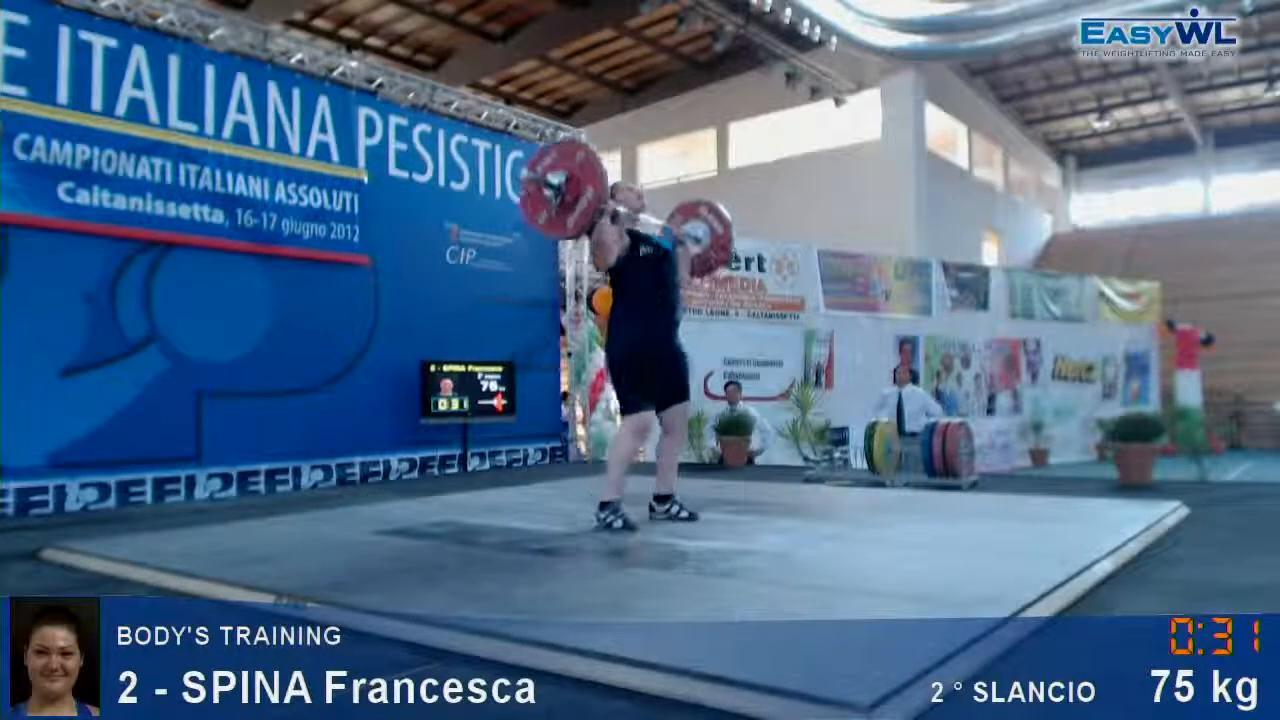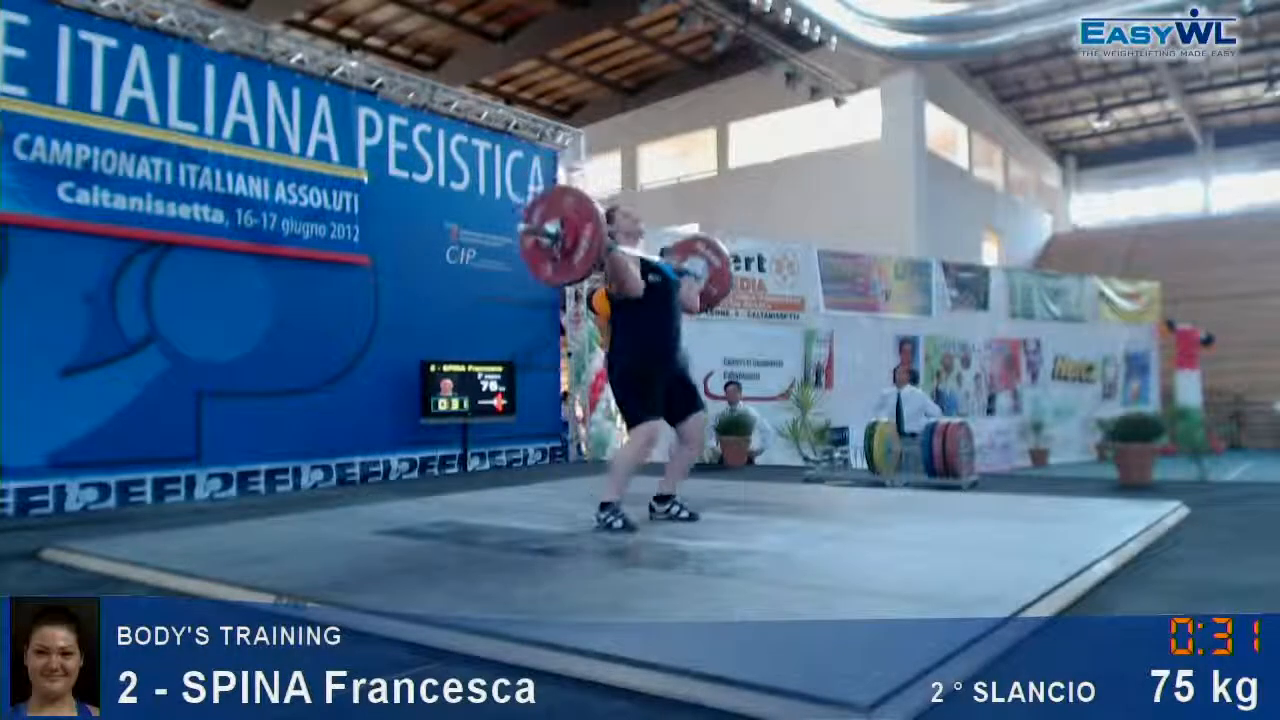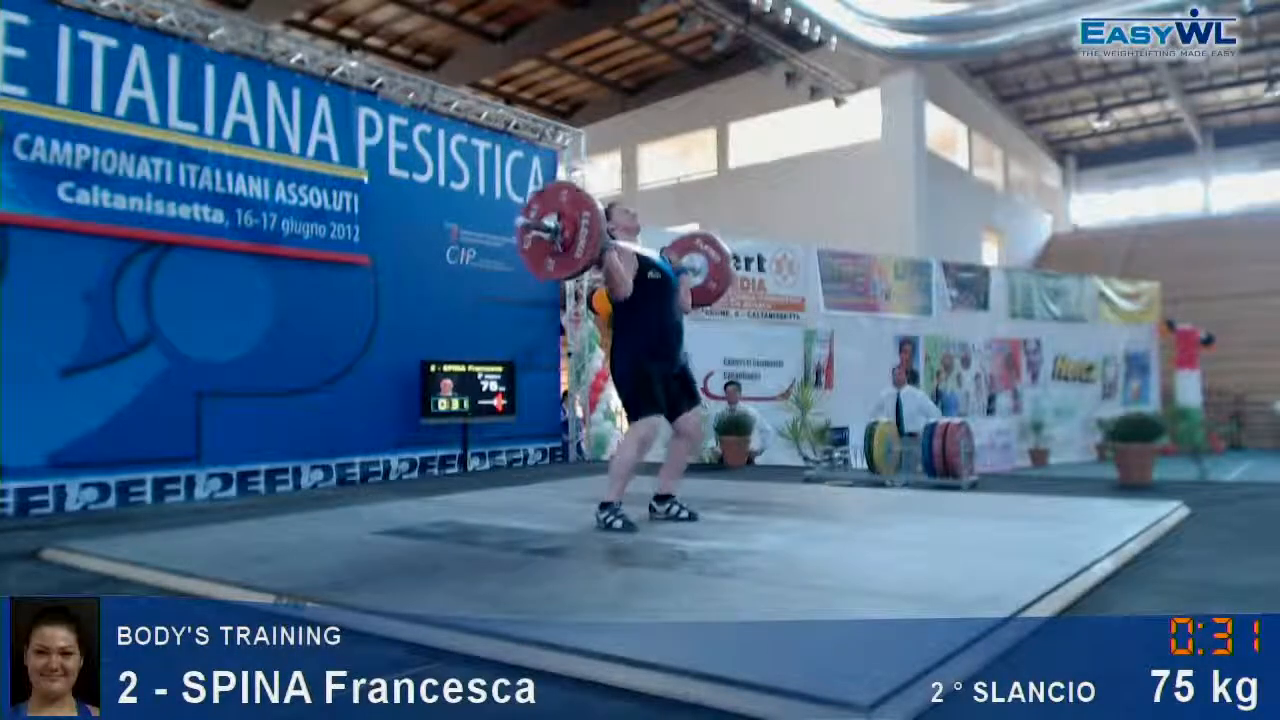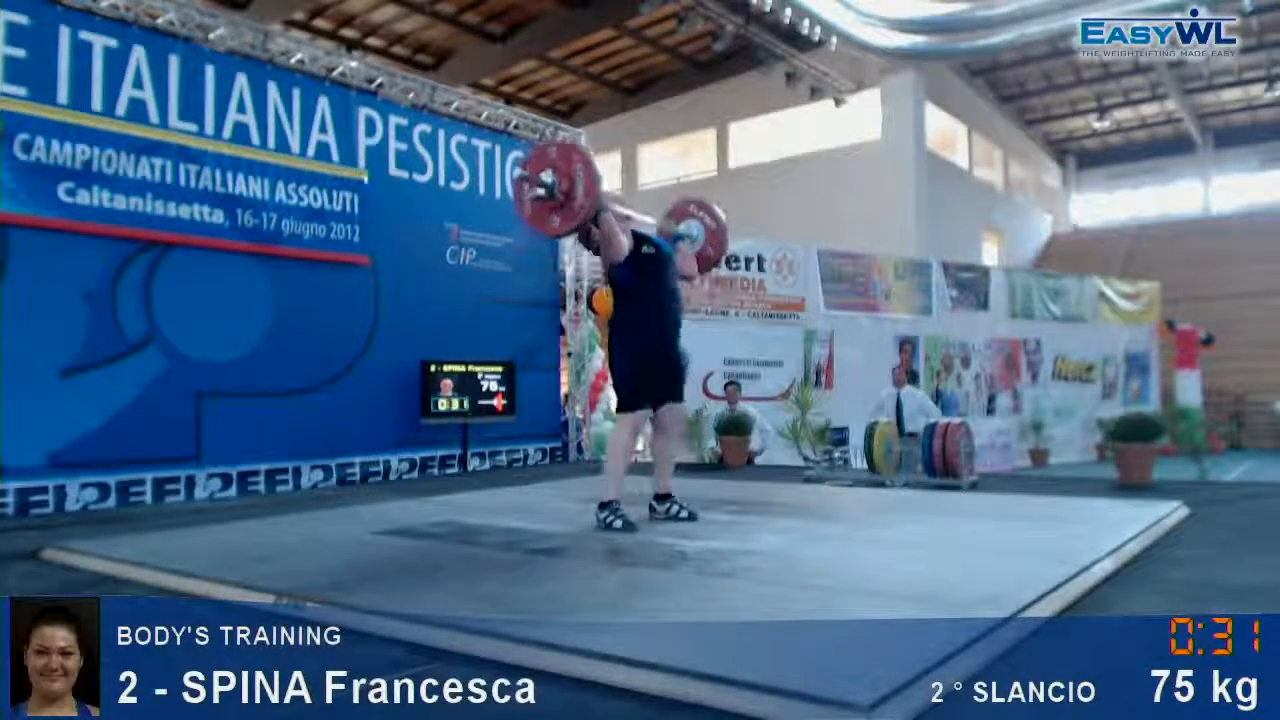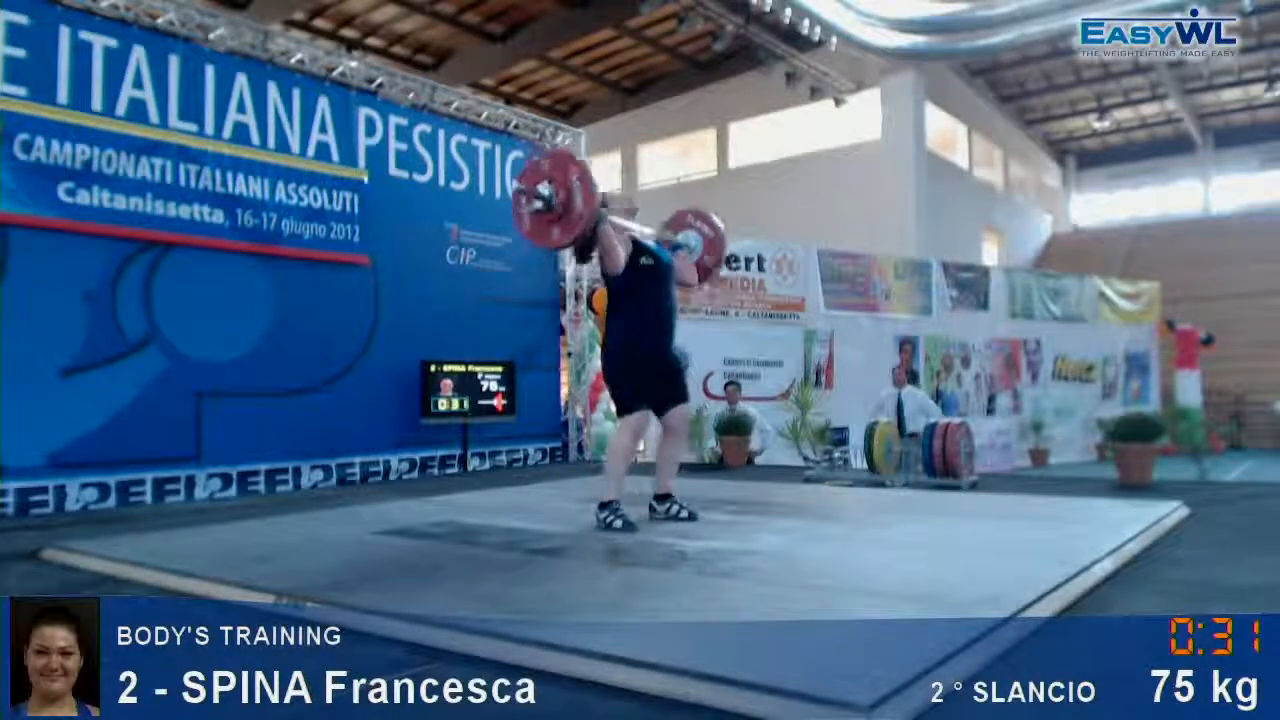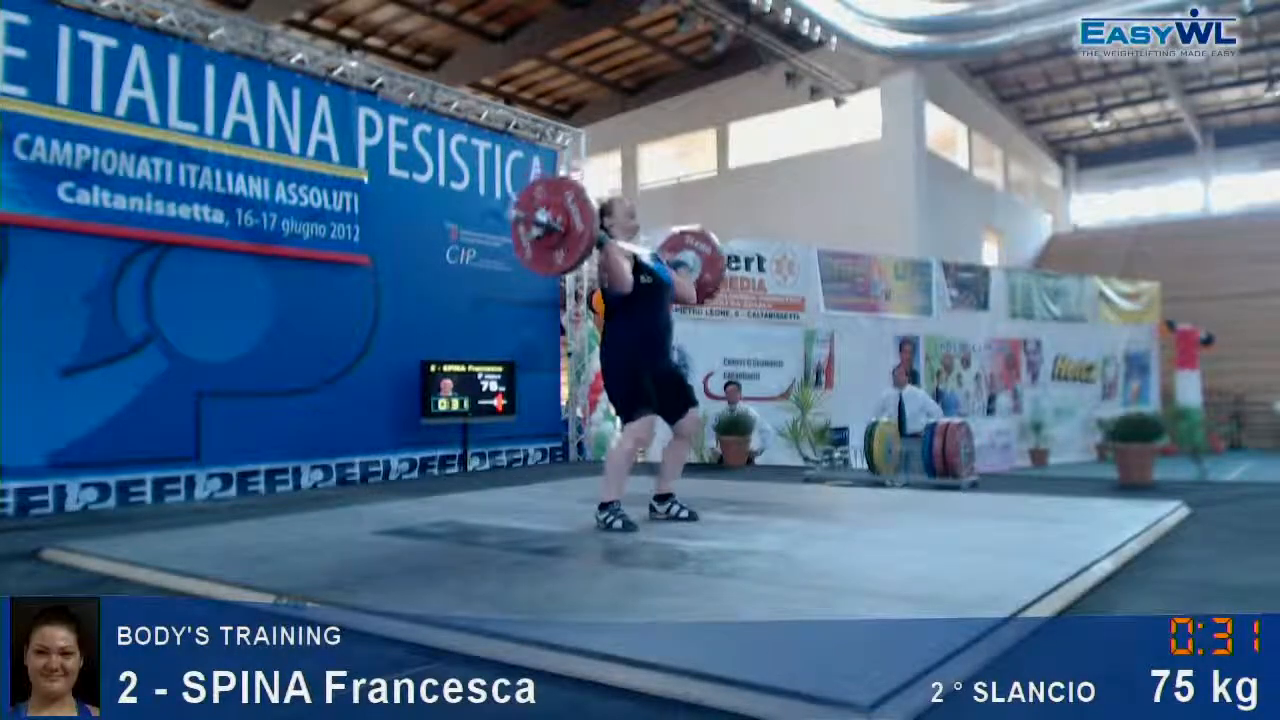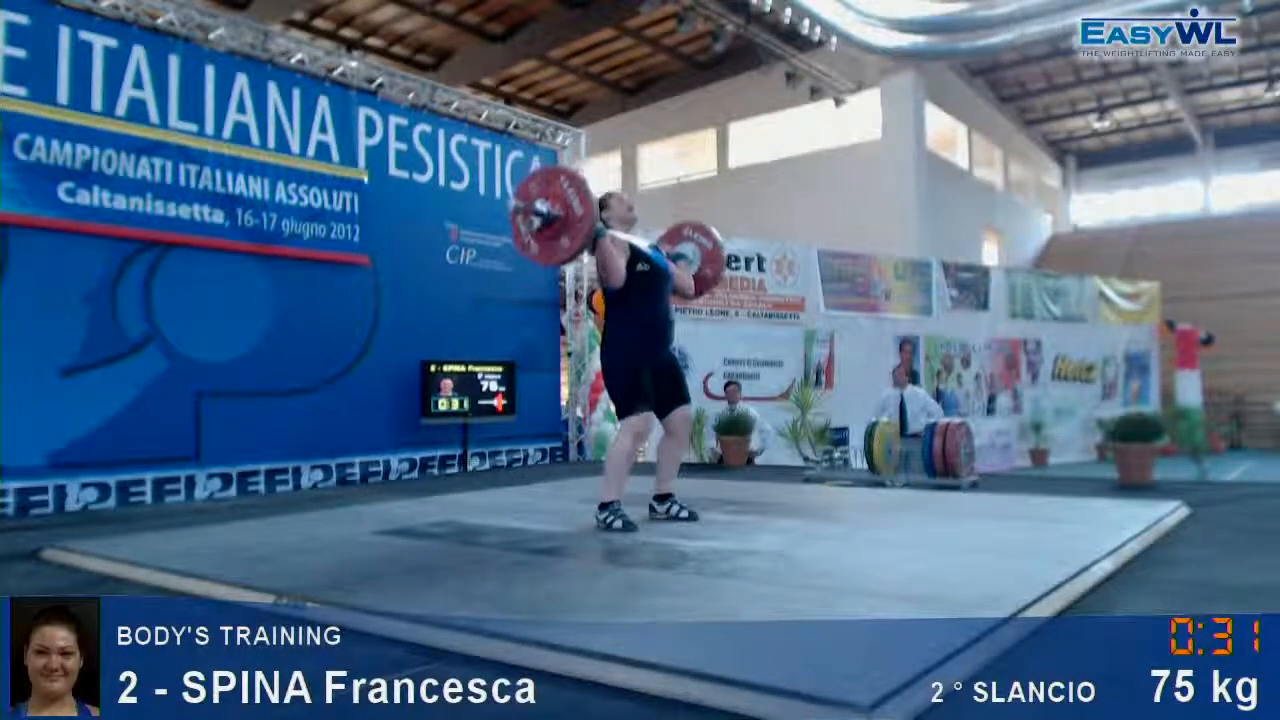
dt=0.2s
person 1, frame 1
left shoulder: (655, 239)
right shoulder: (617, 234)
left elbow: (681, 278)
right elbow: (603, 260)
left wrist: (682, 242)
right wrist: (602, 214)
left hip: (666, 343)
right hip: (631, 341)
left knee: (677, 422)
right knee: (639, 423)
left ankle: (663, 500)
right ankle: (608, 505)
person 1, frame 2
left shoulder: (658, 265)
right shoulder: (621, 261)
left elbow: (691, 304)
right elbow: (634, 288)
left wrist: (684, 272)
right wrist: (612, 250)
left hip: (670, 363)
right hip: (634, 364)
left knee: (694, 431)
right knee: (647, 433)
left ankle: (663, 500)
right ankle: (609, 507)
person 1, frame 3
left shoulder: (657, 259)
right shoulder: (619, 255)
left elbow: (683, 304)
right elbow: (622, 290)
left wrist: (681, 269)
right wrist: (605, 247)
left hip: (671, 360)
right hip: (636, 360)
left knee: (690, 427)
right knee: (644, 430)
left ankle: (662, 500)
right ankle: (608, 506)
person 1, frame 4
left shoulder: (651, 238)
right shoulder: (615, 238)
left elbow: (689, 270)
right elbow: (617, 249)
left wrist: (677, 238)
right wrist: (601, 212)
left hip: (666, 346)
right hip: (633, 344)
left knee: (671, 421)
right knee: (632, 420)
left ankle: (662, 498)
right ankle: (608, 506)
person 1, frame 5
left shoulder: (654, 247)
right shoulder: (616, 243)
left elbow: (689, 277)
right elbow: (616, 263)
left wrist: (678, 246)
right wrist: (601, 222)
left hip: (660, 350)
right hip: (627, 348)
left knee: (678, 421)
right knee: (634, 421)
left ankle: (662, 499)
right ankle: (608, 506)
person 1, frame 6
left shoulder: (653, 260)
right shoulder: (614, 255)
left elbow: (689, 296)
right elbow: (623, 284)
left wrist: (675, 265)
right wrist: (604, 243)
left hip: (658, 360)
right hip: (625, 359)
left knee: (689, 425)
right knee: (640, 430)
left ankle: (663, 499)
right ankle: (608, 507)
person 1, frame 7
left shoulder: (650, 251)
right shoulder: (612, 245)
left elbow: (687, 288)
right elbow: (615, 278)
left wrist: (675, 257)
right wrist: (599, 235)
left hip: (659, 353)
right hip: (626, 352)
left knee: (681, 421)
right knee: (637, 425)
left ankle: (663, 499)
right ankle: (608, 507)
